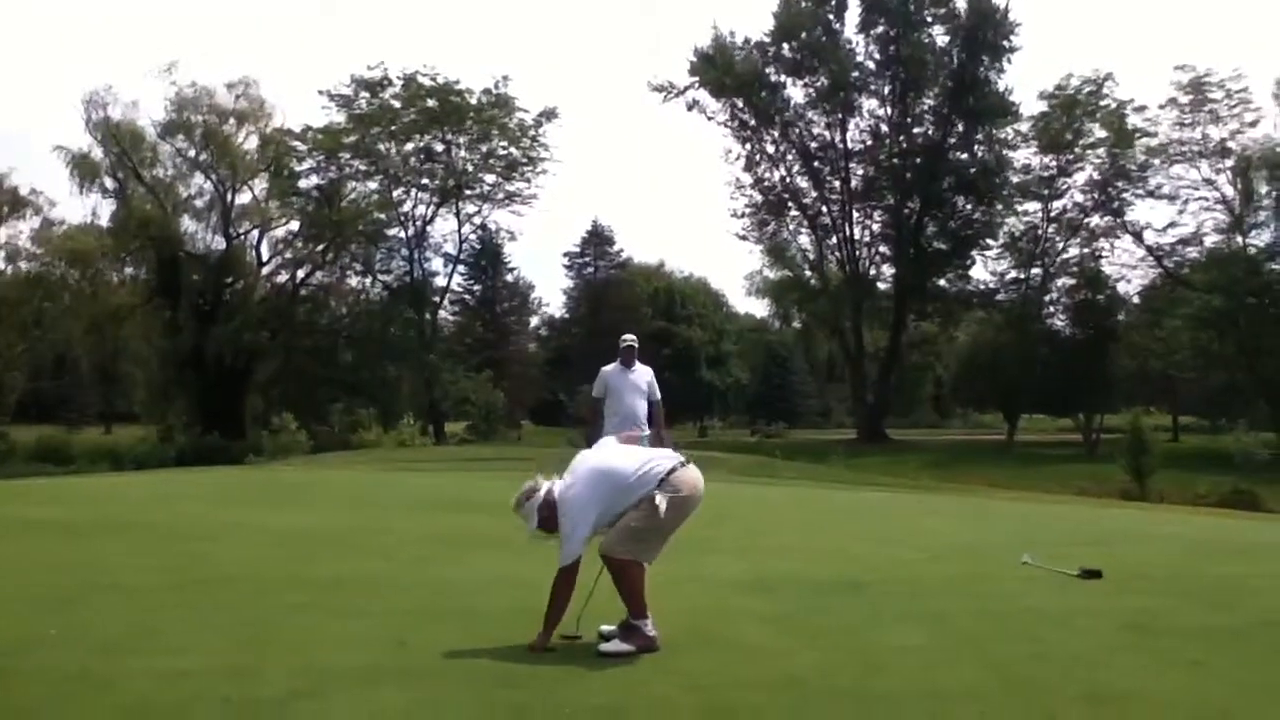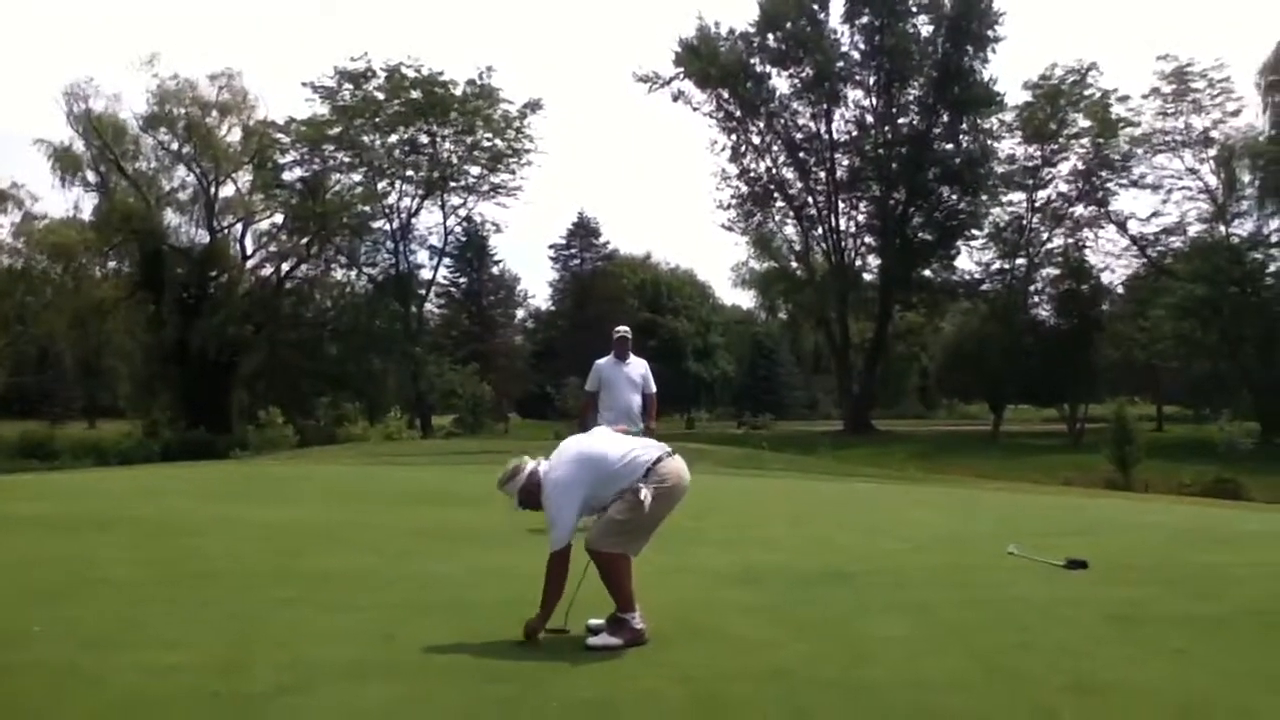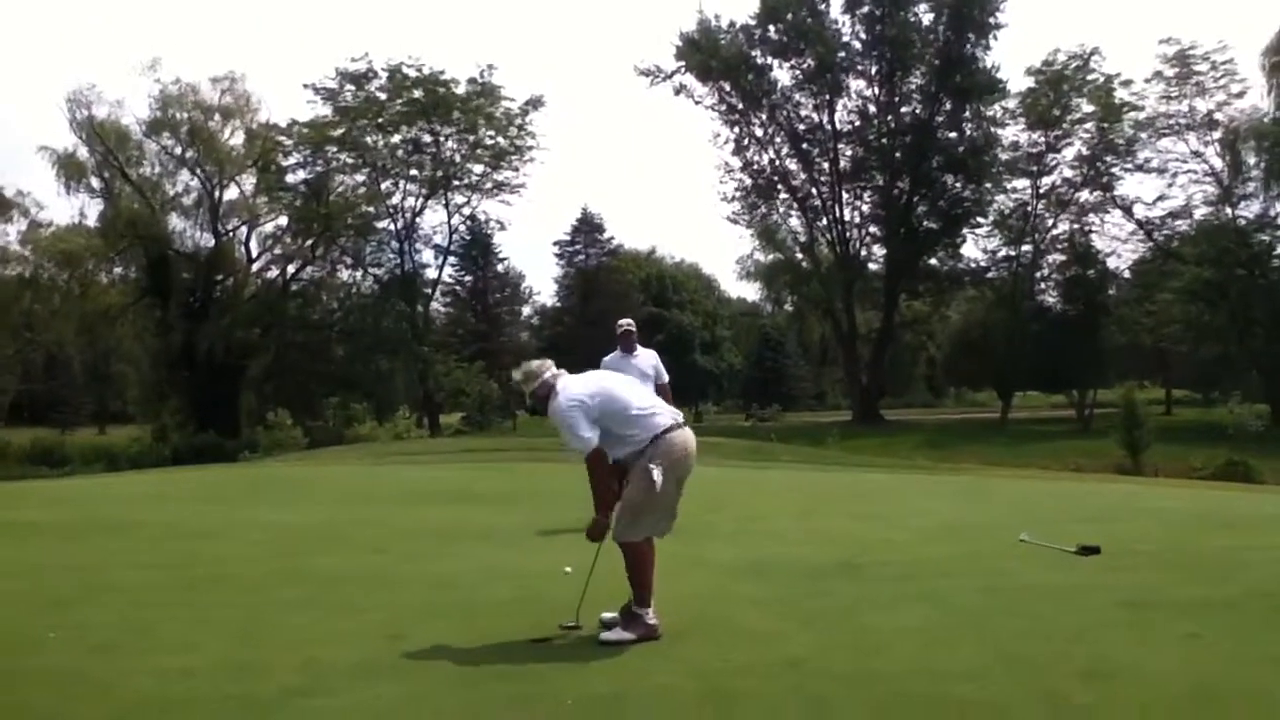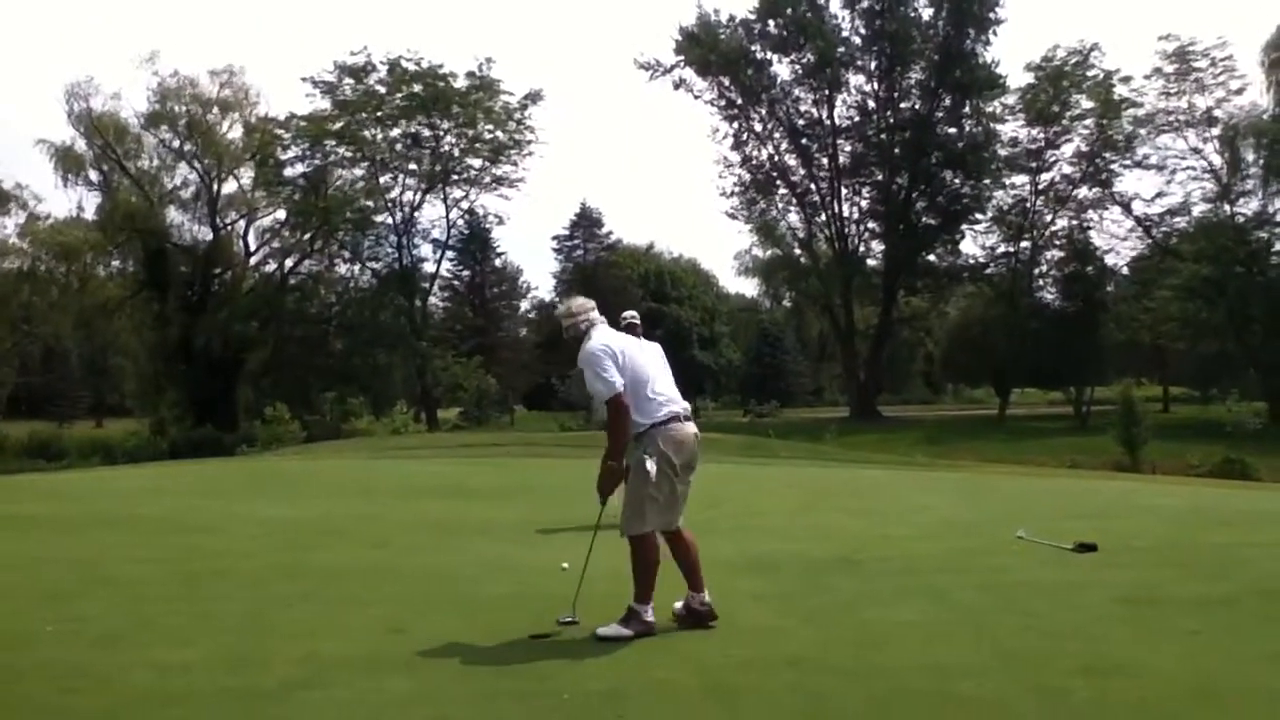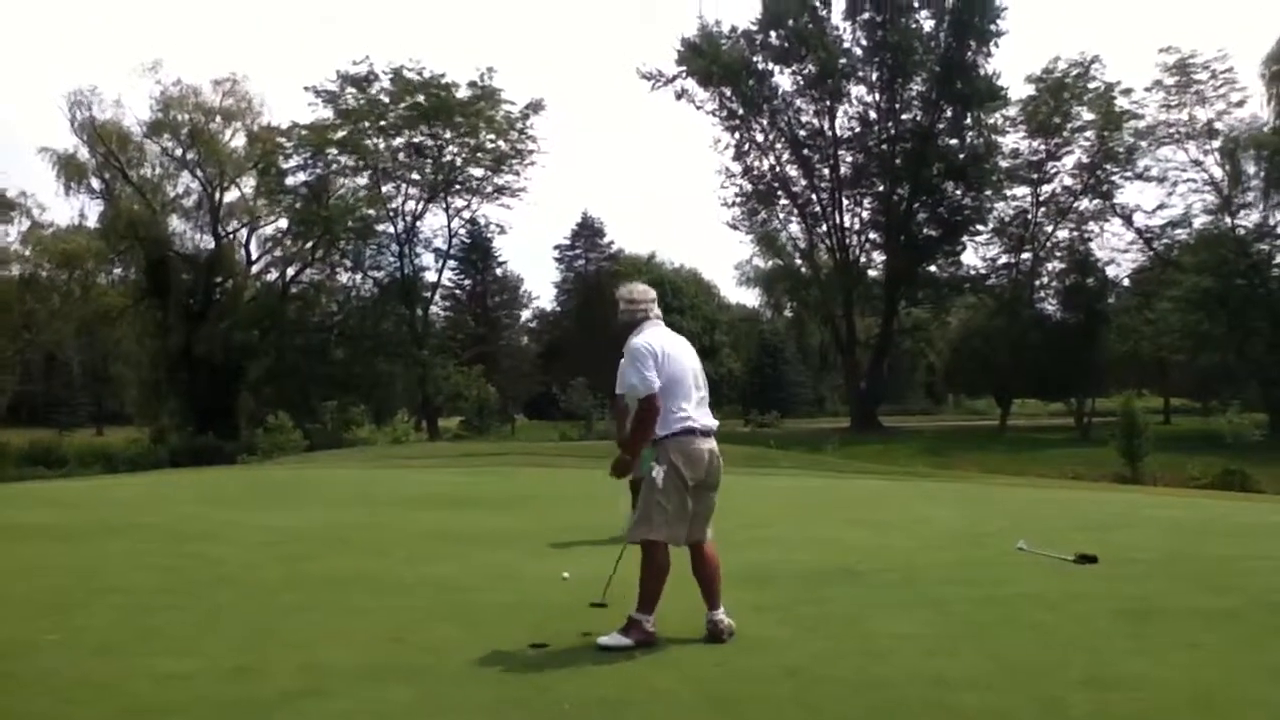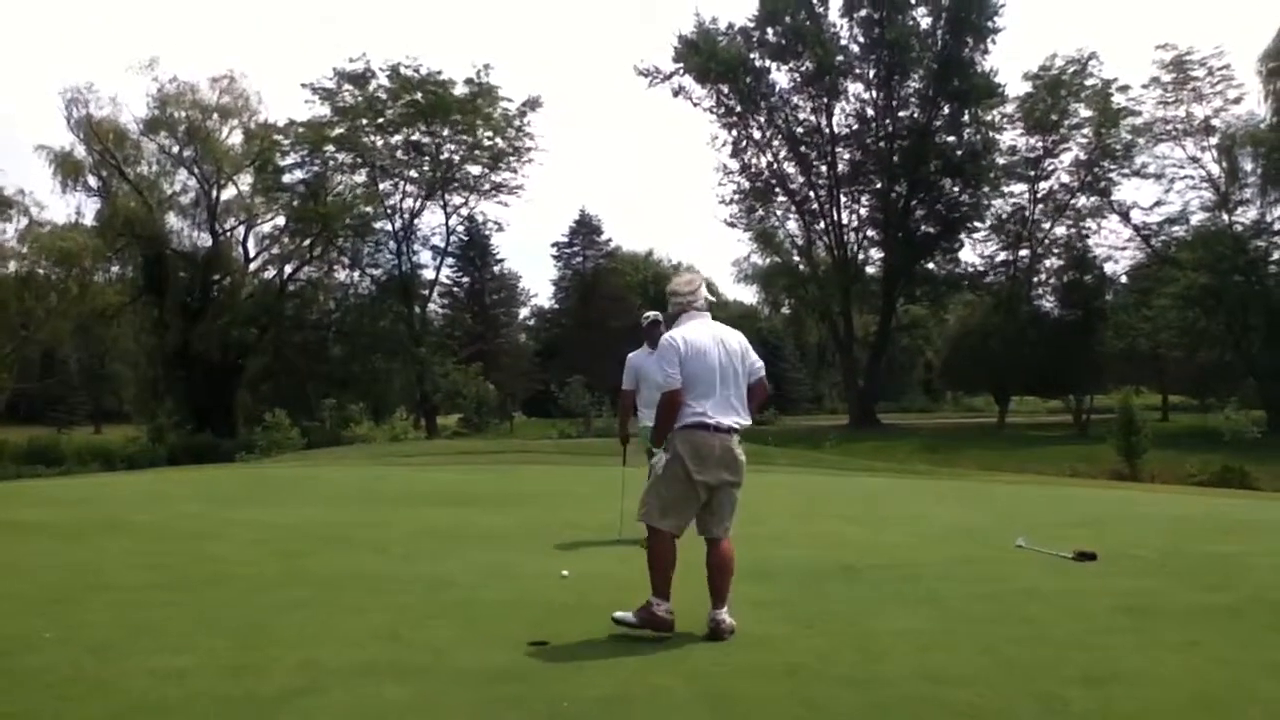
dt=0.3s
person 1, frame 1
left shoulder: (572, 506)
right shoulder: (581, 464)
left elbow: (566, 576)
right elbow: (632, 436)
left wrist: (545, 634)
left hip: (676, 486)
right hip: (684, 474)
left knee: (615, 552)
right knee: (626, 549)
left ankle: (642, 630)
right ankle: (637, 622)
person 1, frame 2
left shoulder: (555, 488)
right shoulder: (564, 452)
left elbow: (559, 558)
right elbow: (621, 430)
left wrist: (541, 618)
left hip: (660, 478)
right hip: (671, 466)
left knee: (601, 545)
right knee: (615, 542)
left ankle: (630, 624)
right ankle: (625, 615)
person 1, frame 3
left shoulder: (564, 405)
right shoulder: (585, 382)
left elbow: (596, 462)
left wrist: (602, 515)
right wrist: (620, 476)
left hip: (665, 448)
right hip: (678, 437)
left knee: (630, 532)
right knee: (638, 530)
left ankle: (643, 618)
right ankle: (639, 607)
person 1, frame 4
left shoulder: (593, 350)
right shoulder: (628, 341)
left elbow: (619, 407)
left wrist: (612, 463)
right wrist: (616, 458)
left hip: (657, 438)
right hip: (682, 430)
left knee: (640, 528)
right knee: (670, 525)
left ankle: (640, 614)
right ankle: (698, 601)
person 1, frame 5
left shoulder: (640, 345)
right shoulder: (679, 341)
left elbow: (650, 406)
left wrist: (627, 454)
left hip: (676, 448)
right hip: (705, 444)
left knee: (653, 536)
right knee: (699, 538)
left ankle: (642, 624)
right ankle: (717, 618)
person 1, frame 6
left shoulder: (673, 339)
right shoulder: (735, 337)
left elbow: (671, 399)
right elbow: (761, 389)
left wrist: (657, 441)
left hip: (690, 442)
right hip: (729, 444)
left knee: (662, 526)
right knee: (718, 533)
left ankle: (659, 608)
right ankle: (719, 615)
